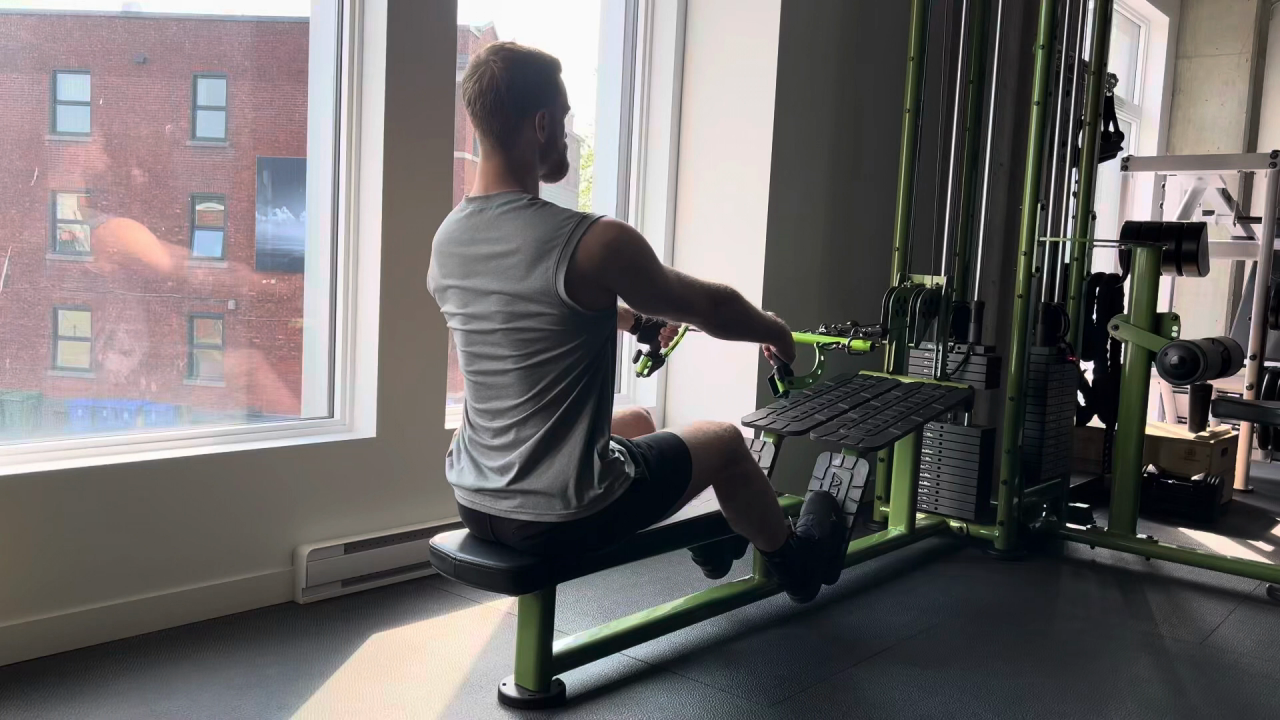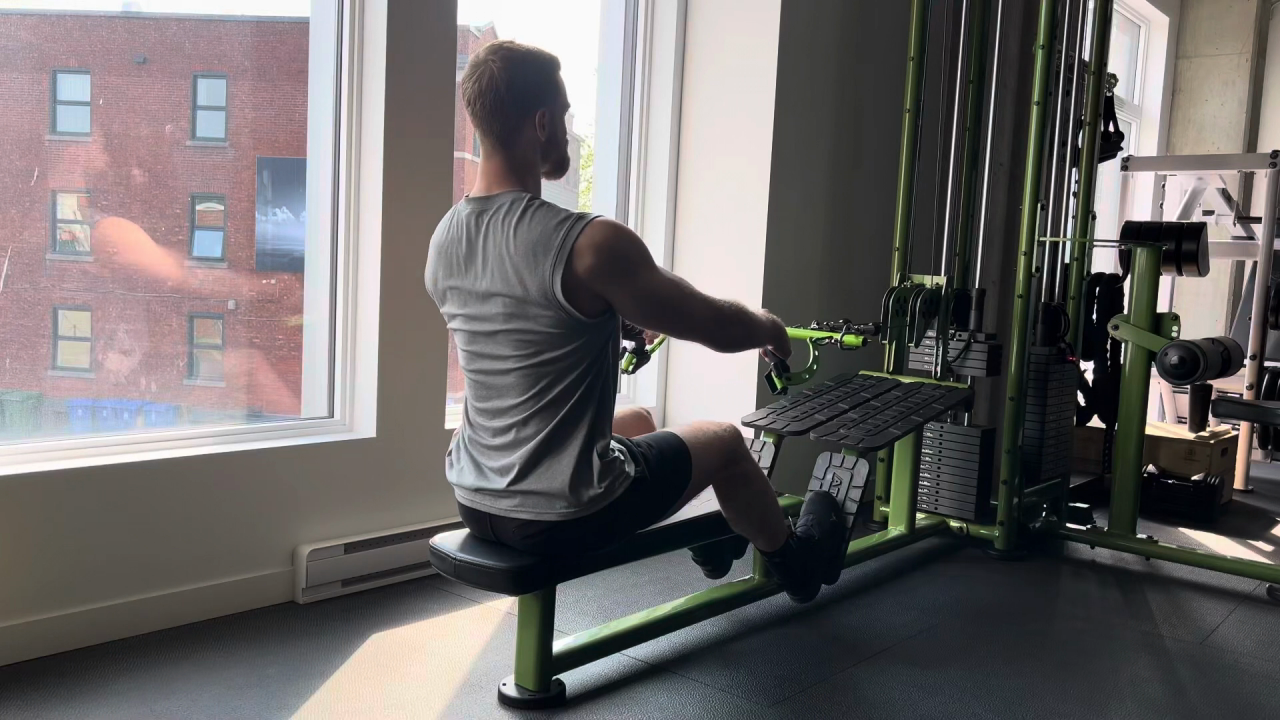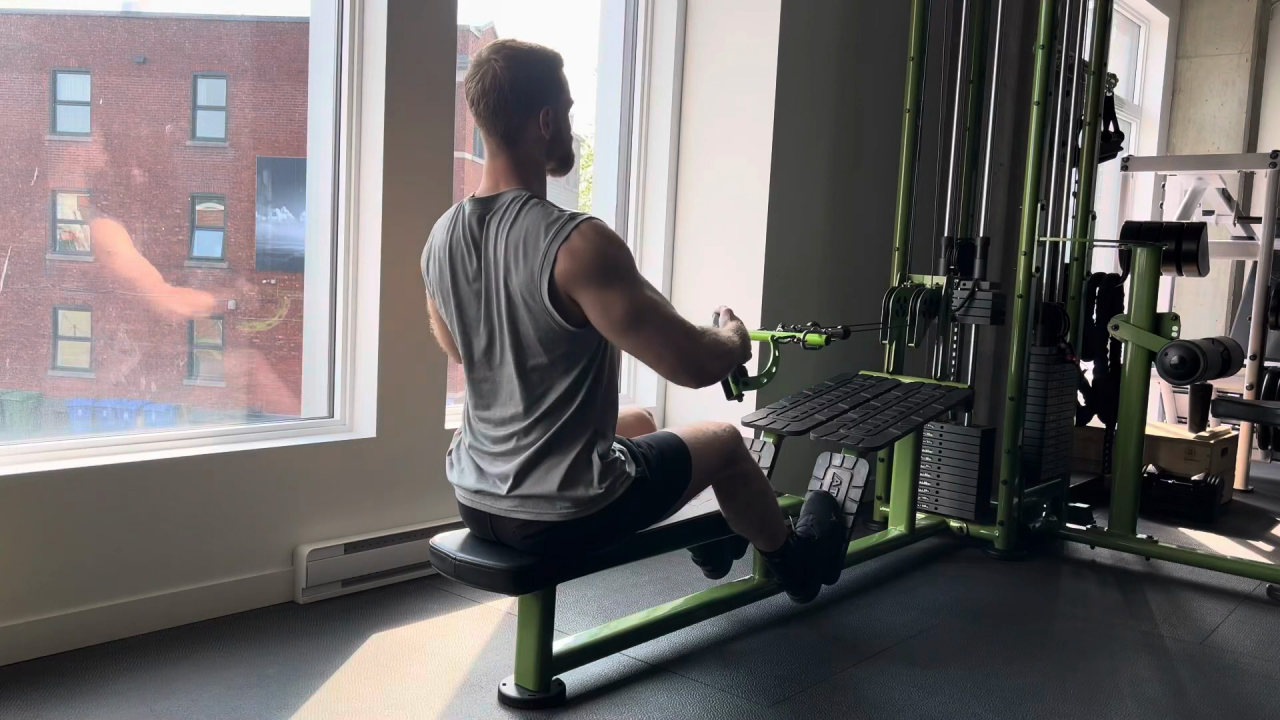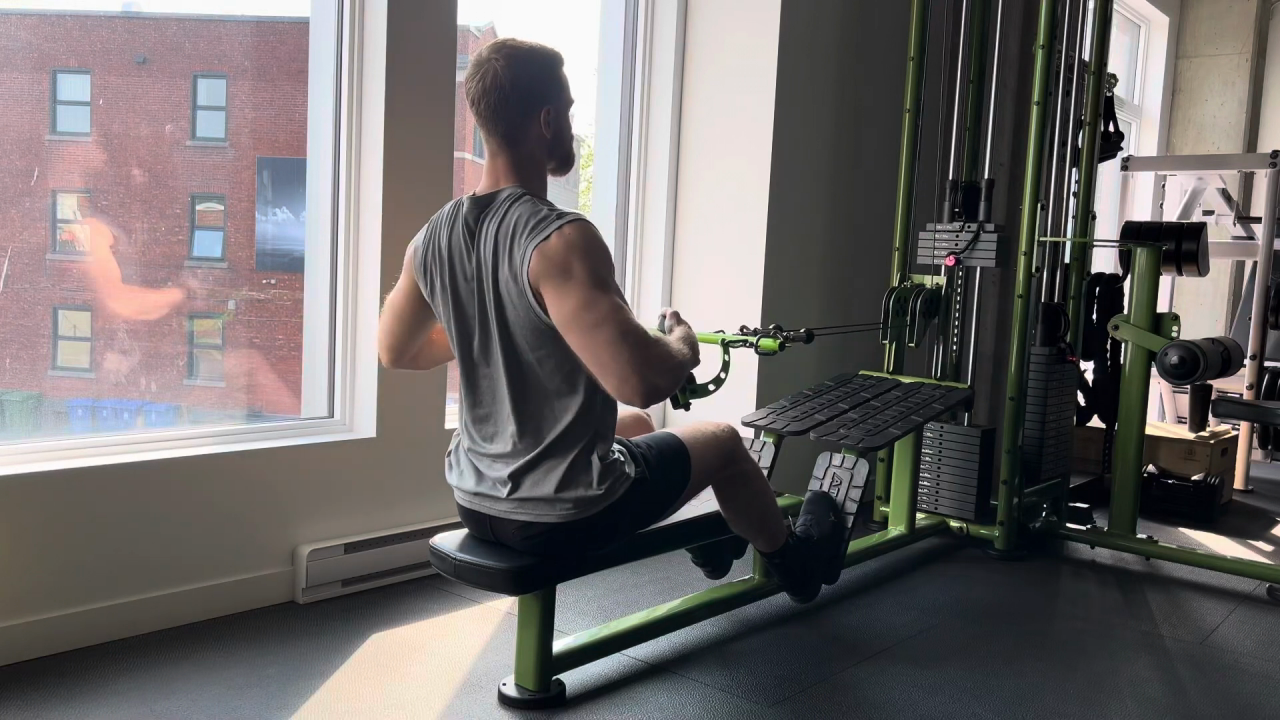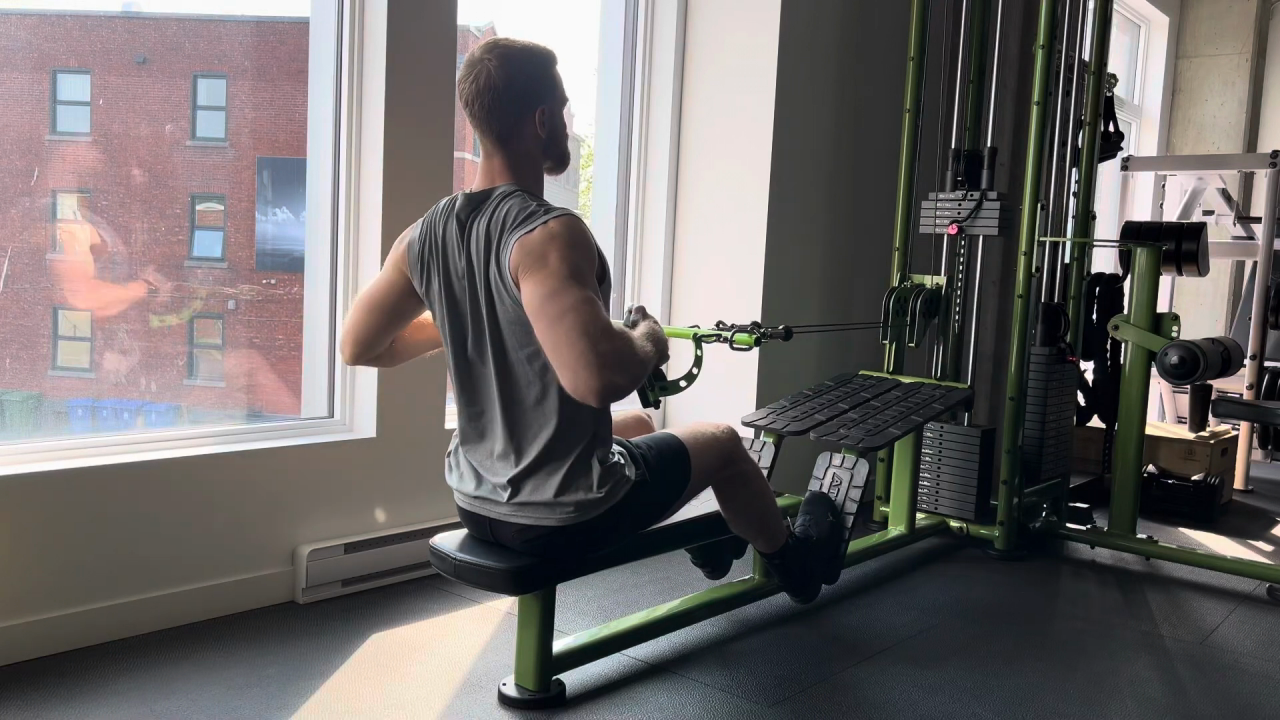
dt=0.3s
person 1, frame 1
left shoulder: (448, 240)
right shoulder: (592, 243)
right elbow: (713, 308)
left wrist: (626, 315)
right wrist: (774, 331)
left hip: (475, 503)
right hip: (565, 517)
left knee: (636, 423)
right knee: (723, 440)
right ankle: (798, 560)
person 1, frame 2
left shoulder: (446, 240)
right shoulder: (589, 244)
right elbow: (719, 328)
right wrist: (768, 330)
left hip: (476, 502)
right hip: (565, 516)
left knee: (636, 422)
right knee: (723, 440)
right ankle: (797, 561)
person 1, frame 3
left shoulder: (441, 239)
right shoulder: (577, 244)
right elbow: (696, 364)
right wrist: (736, 339)
left hip: (477, 502)
right hip: (567, 515)
left knee: (637, 424)
right knee: (724, 441)
right ankle: (798, 561)
person 1, frame 4
left shoulder: (432, 240)
right shoulder: (561, 242)
left elbow: (395, 352)
right elbow: (642, 382)
right wrist: (683, 346)
left hip: (476, 502)
right hip: (567, 517)
left knee: (634, 427)
right knee: (722, 440)
left ankle: (709, 541)
right ankle: (796, 562)
person 1, frame 5
left shoulder: (424, 237)
right shoulder: (549, 236)
left elbow: (357, 346)
right elbow: (599, 378)
right wrist: (649, 340)
left hip: (477, 504)
right hip: (566, 517)
left knee: (637, 426)
right knee: (722, 442)
left ankle: (708, 541)
right ankle: (795, 561)
